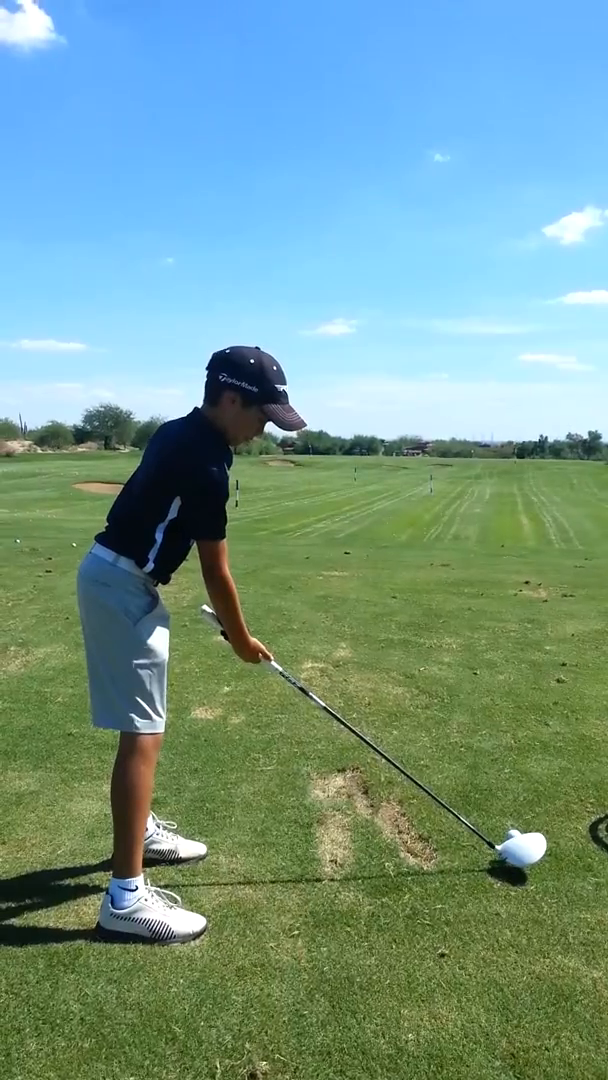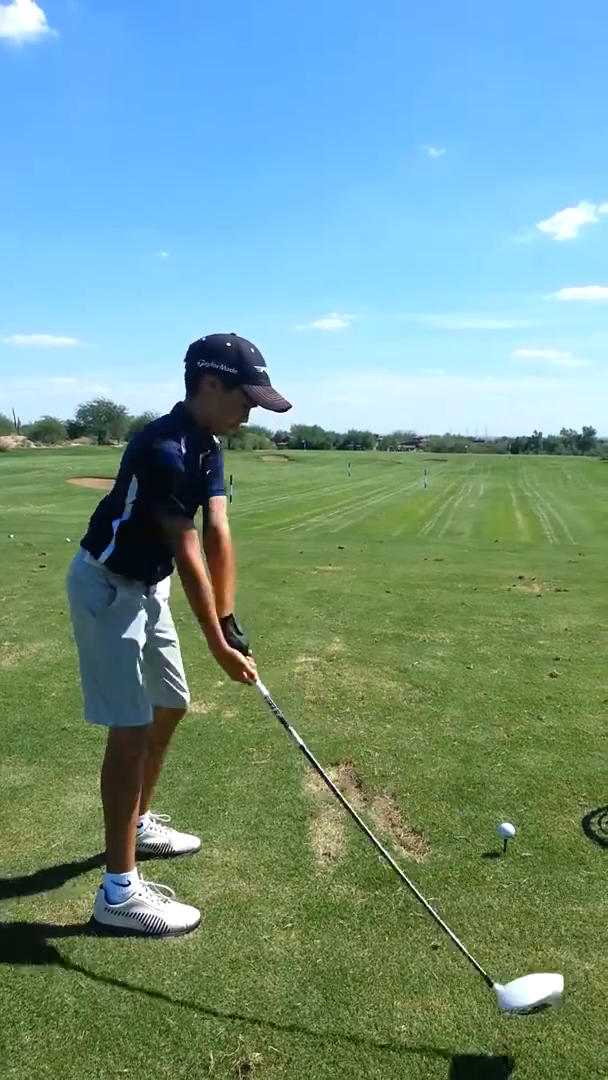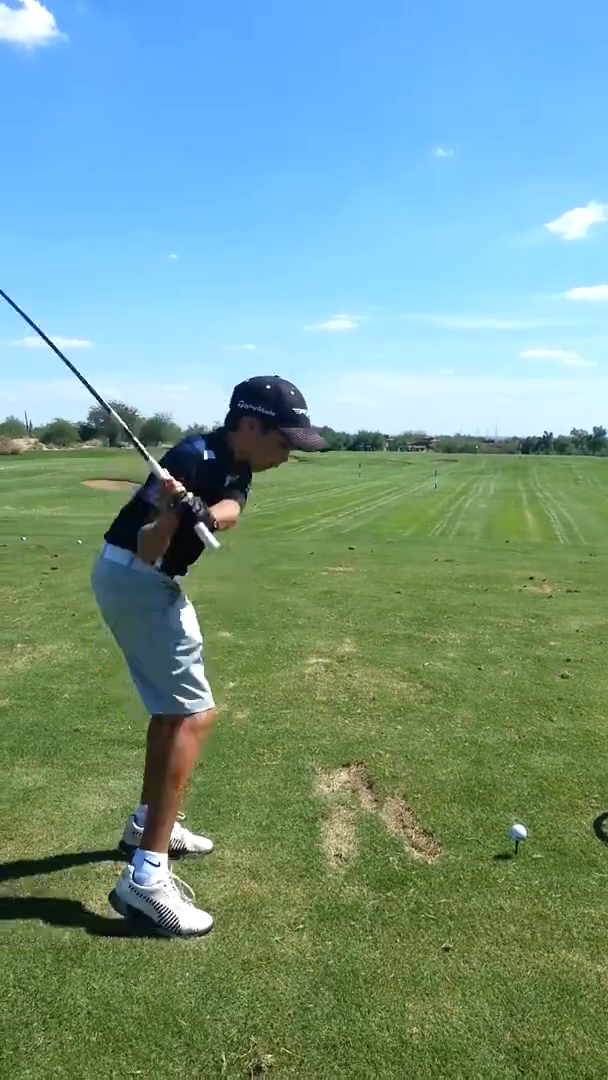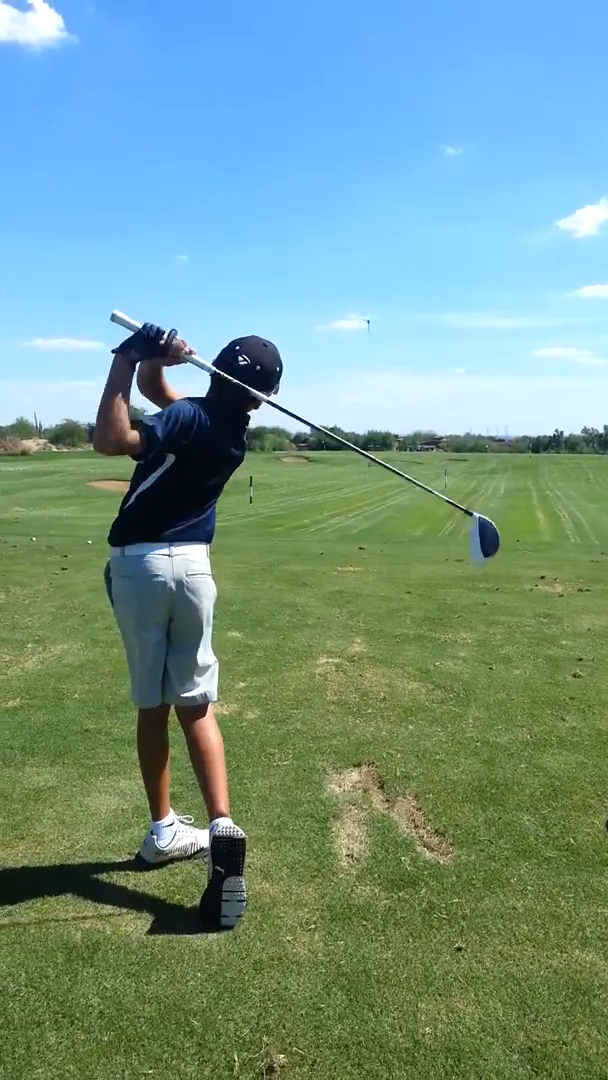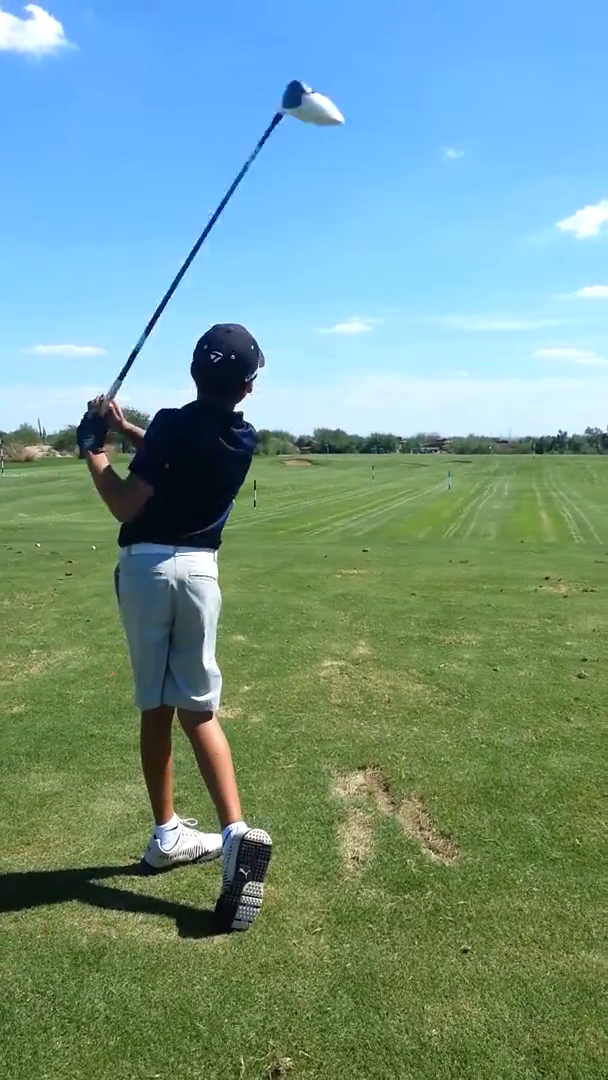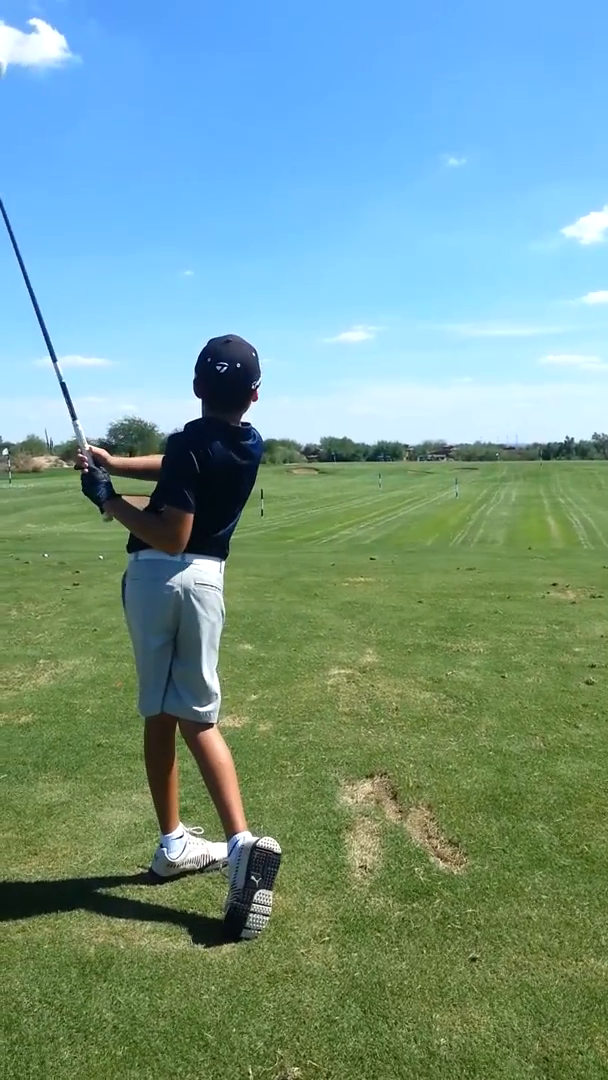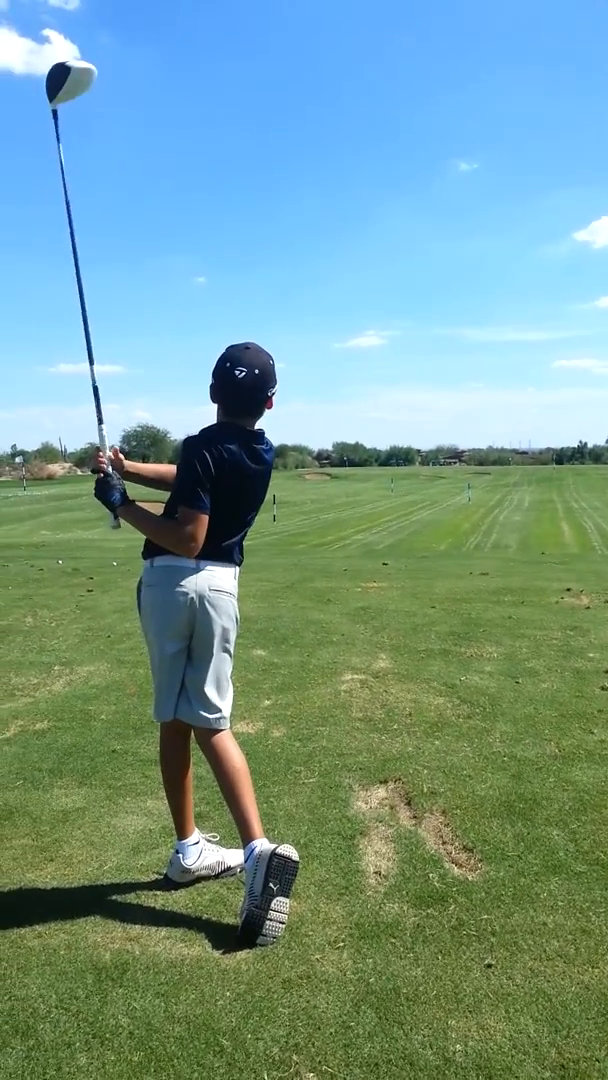
dt=0.7s
person 1, frame 1
left shoulder: (180, 433)
right shoulder: (204, 465)
right elbow: (216, 571)
right wrist: (240, 638)
left hip: (116, 574)
right hip: (124, 586)
left knee: (147, 719)
right knee: (142, 732)
left ankle: (141, 829)
right ankle: (125, 896)
person 1, frame 2
left shoulder: (205, 447)
right shoulder: (164, 449)
left elbow: (219, 535)
right elbow: (188, 552)
left wrist: (229, 621)
right wrist: (218, 645)
left hip: (145, 586)
right hip: (109, 587)
left knee: (169, 706)
right knee: (132, 726)
left ankle: (137, 823)
right ankle: (119, 891)
person 1, frame 3
left shoulder: (233, 470)
right shoulder: (196, 456)
left elbow: (224, 515)
right elbow: (150, 543)
left wrist: (194, 512)
right wrist: (170, 513)
left hip: (127, 578)
right hip: (140, 582)
left knee: (169, 703)
right knee: (191, 716)
left ankle: (149, 822)
right ankle: (144, 873)
person 1, frame 4
left shoulder: (187, 420)
right shoulder: (234, 435)
left elbow: (109, 440)
right elbow: (162, 399)
left wrist: (130, 358)
right wrist: (150, 357)
left hip: (138, 566)
right hip: (191, 567)
left knee: (152, 705)
right knee: (195, 704)
left ankle: (163, 829)
right ankle: (221, 827)
person 1, frame 5
left shoulder: (173, 424)
right shoulder: (244, 438)
left elbow: (127, 508)
left wrist: (94, 453)
right wrist: (126, 429)
left hip: (145, 567)
right hip: (197, 571)
left knee: (155, 706)
right knee: (198, 709)
left ankle: (167, 834)
right ankle: (236, 832)
person 1, frame 6
left shoulder: (189, 444)
right shoulder: (249, 446)
left elbow: (170, 537)
left wrist: (108, 498)
right wrist: (115, 463)
left hip: (153, 577)
right hip: (204, 580)
left knee: (159, 714)
right knee: (198, 716)
left ankle: (174, 842)
right ankle: (241, 841)
person 1, frame 7
left shoulder: (203, 446)
right shoulder: (261, 453)
left elbow: (186, 537)
left wrist: (121, 503)
right wrist: (129, 468)
left hip: (169, 582)
right hip: (218, 586)
left knee: (174, 720)
right knee: (210, 722)
left ankle: (189, 848)
right ankle: (256, 848)
